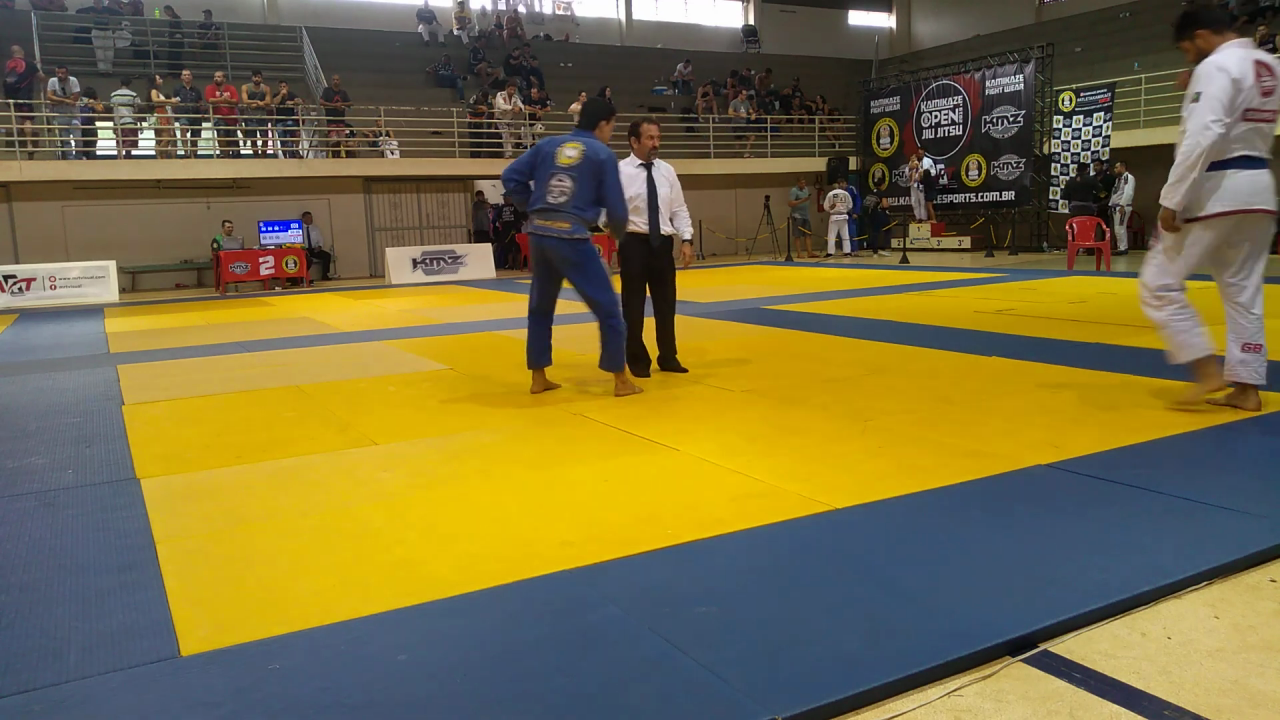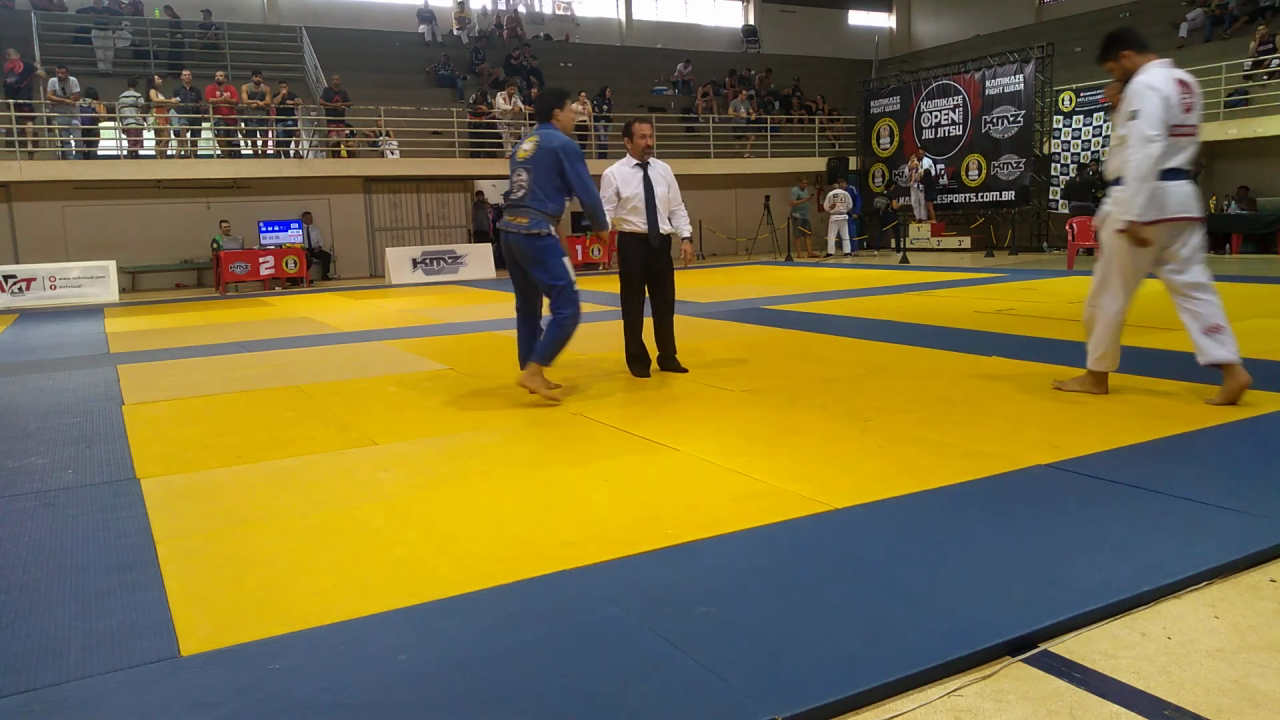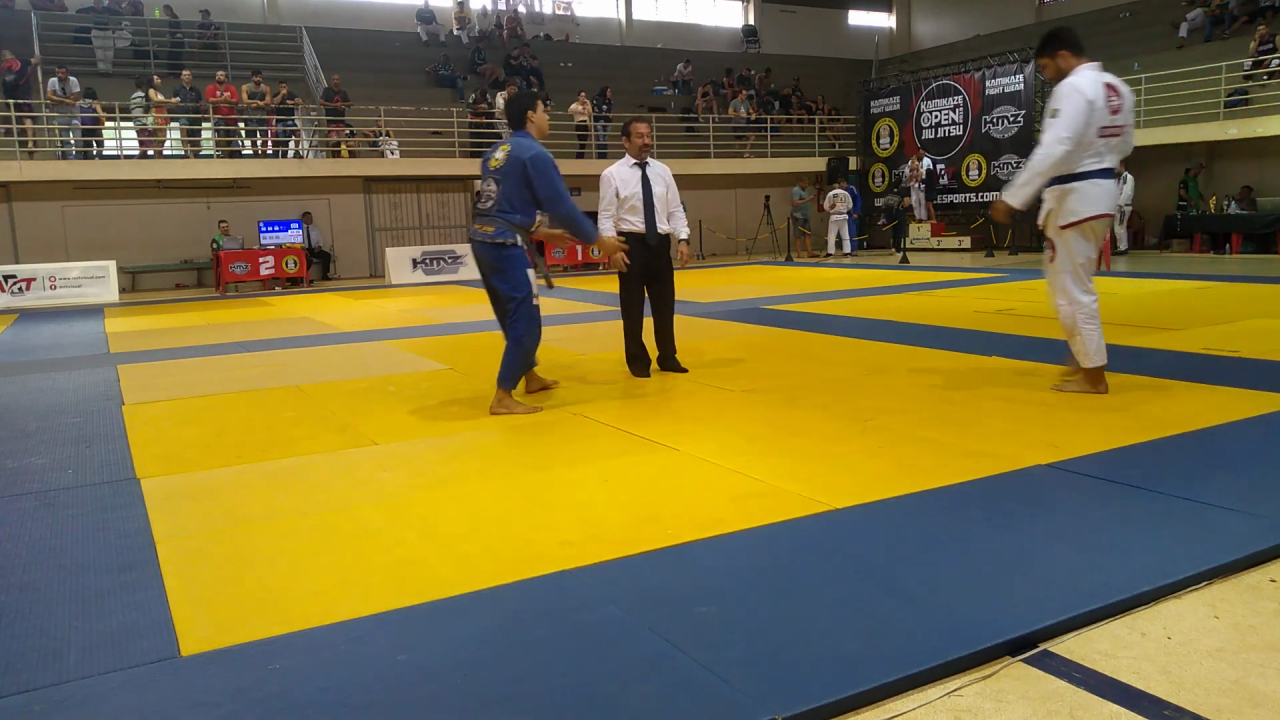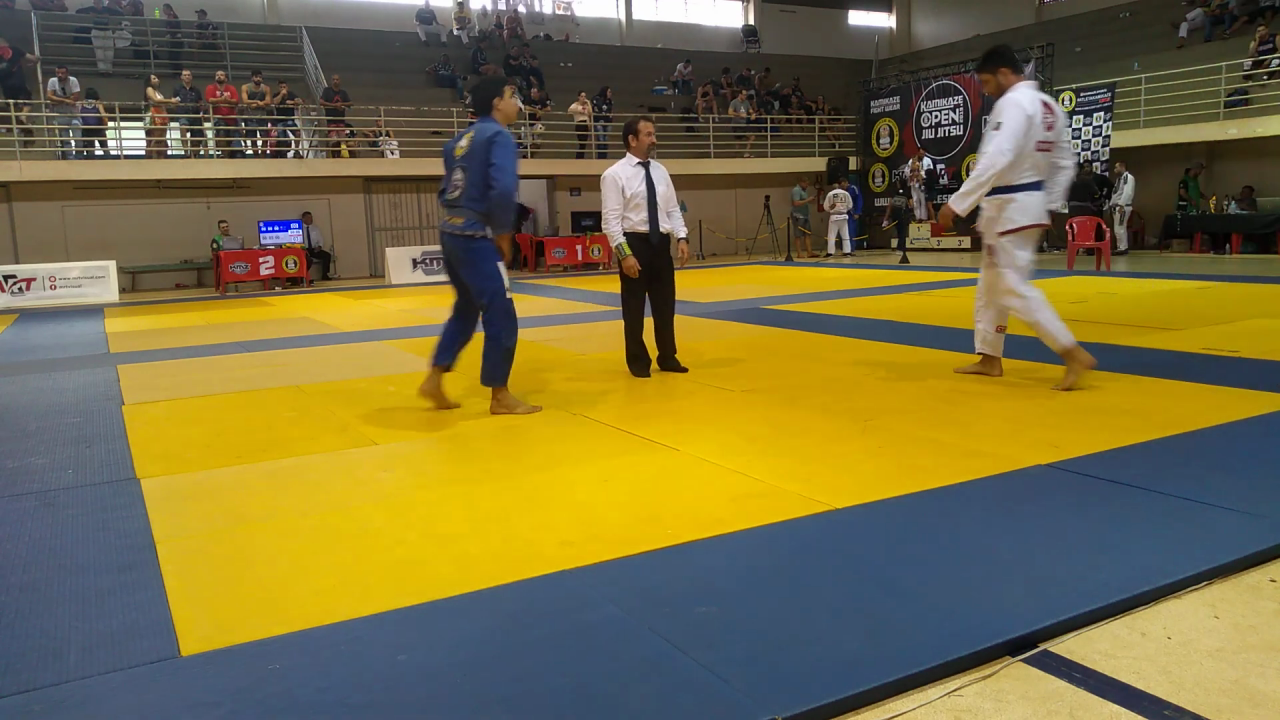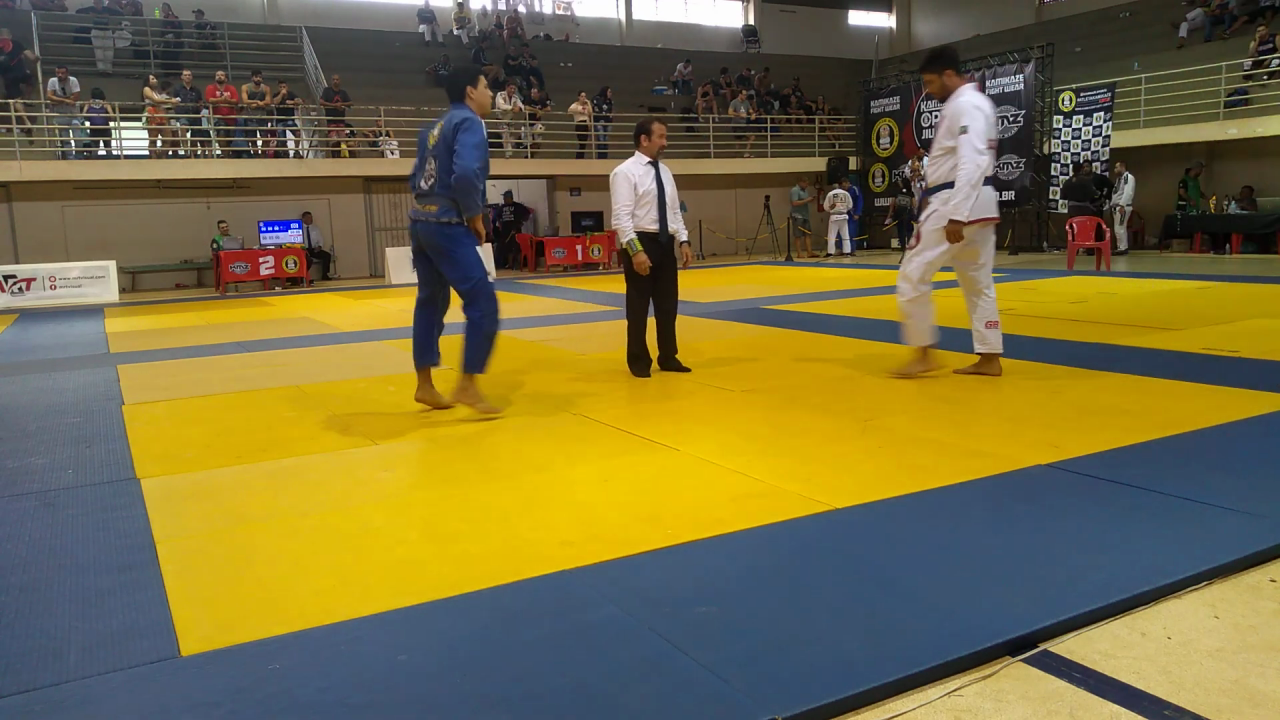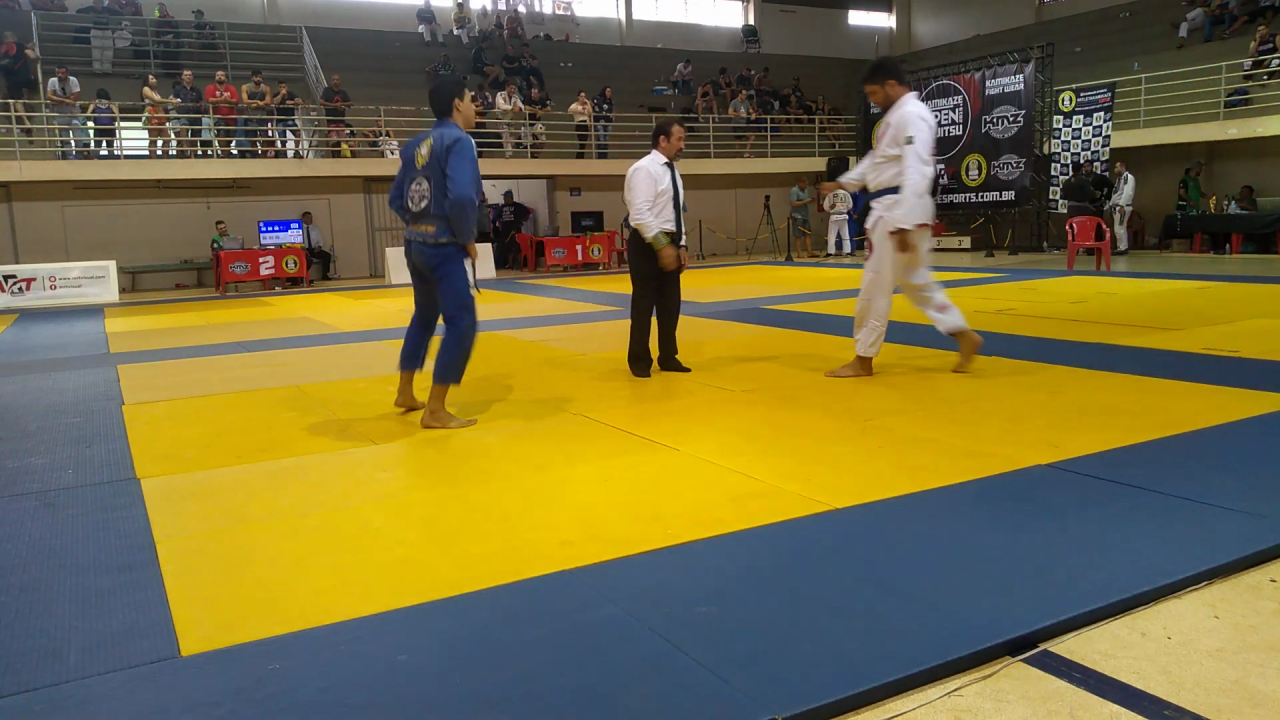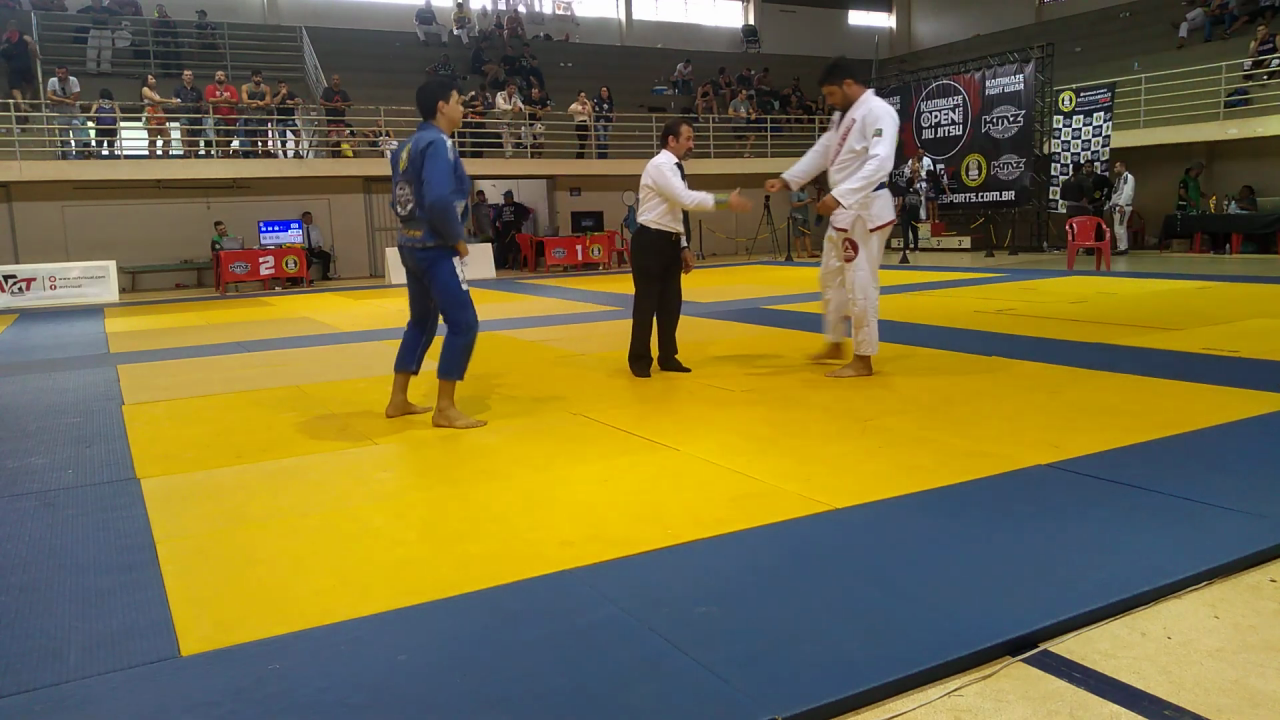
dt=0.3s
person 1, frame 1
left shoulder: (1215, 66)
left elbow: (1202, 137)
left wrist: (1171, 198)
left hip: (1213, 188)
left knee: (1160, 283)
right knee: (1244, 290)
left ankle: (1207, 367)
right ankle: (1247, 386)
person 1, frame 2
left shoulder: (1144, 86)
right shoulder: (1186, 83)
left elbow: (1145, 151)
left wrist: (1132, 214)
right wrist: (1126, 113)
left hip: (1141, 200)
right hip: (1182, 194)
left knee: (1109, 292)
right knee: (1192, 286)
left ankle: (1097, 375)
right ankle: (1232, 368)
person 1, frame 3
left shoulder: (1072, 88)
right shoulder: (1118, 88)
left elbow: (1053, 150)
right elbow: (1122, 144)
left wrist: (1011, 197)
left hip: (1074, 196)
right hip: (1101, 190)
left knee: (1074, 287)
right knee: (1066, 279)
left ankle: (1094, 374)
right ankle: (1086, 357)
person 1, frame 4
left shoulder: (1012, 103)
right shoulder: (1049, 106)
left elbow: (995, 161)
right elbow: (1064, 163)
left wrist: (957, 204)
right wrist: (1049, 204)
left hip: (1009, 205)
right hip: (1030, 201)
left knee: (1015, 289)
right knee: (991, 285)
left ankle: (1074, 355)
right ankle: (989, 357)
person 1, frame 5
left shoulder: (965, 105)
right shoulder: (970, 103)
left elbow: (973, 163)
left wrist: (957, 215)
right wrist: (939, 186)
left hip: (958, 204)
right hip: (977, 202)
left knee: (914, 277)
right knee: (977, 284)
left ankle: (924, 352)
right ankle: (989, 358)
person 1, frame 6
left shoulder: (911, 115)
right shoulder: (899, 114)
left elbow: (917, 172)
right elbow: (877, 158)
left wrist: (905, 224)
right wrist: (844, 182)
left hip: (897, 210)
right hip: (896, 210)
left knee: (875, 287)
right knee: (917, 282)
left ankle: (863, 360)
right ankle: (964, 337)
person 1, frame 7
left shoulder: (878, 111)
right shoulder: (844, 114)
left elbow: (881, 162)
right elbow: (820, 152)
left wrist: (840, 196)
right wrist: (786, 180)
left hip: (865, 210)
right hip: (844, 211)
left knee: (860, 285)
right knee: (832, 277)
left ankle: (863, 360)
right ankle: (835, 343)
person 2, frame 1
left shoulder: (546, 146)
right shoulder: (603, 155)
left elbow: (511, 177)
right elbow: (617, 212)
right wrist: (619, 229)
left hip: (538, 234)
right hip: (572, 238)
left knee: (541, 307)
right knee: (608, 309)
left ankle: (538, 377)
right ankle: (621, 380)
person 2, frame 2
left shoulder: (524, 145)
right shoulder: (562, 144)
right elbow: (587, 193)
left wrist: (550, 226)
right wrist: (601, 227)
left hip: (510, 230)
right hip: (537, 234)
left knee: (528, 306)
right knee: (567, 308)
left ankle: (536, 375)
right ankle: (532, 371)
person 2, frame 3
left shoulder: (494, 152)
right shoulder: (534, 154)
right elbow: (561, 207)
left wrist: (536, 233)
right wrist: (598, 240)
left hip: (481, 240)
right hip: (504, 244)
left knee: (512, 316)
right knee: (526, 322)
left ankle: (530, 377)
right ankle: (503, 397)
person 2, frame 4
left shoulder: (462, 139)
right shoulder: (499, 136)
right elbow: (503, 191)
right wrist: (503, 233)
left hip: (451, 232)
right hip: (474, 237)
left knee: (467, 308)
right knee: (500, 316)
left ankle: (433, 384)
right ankle: (499, 397)
person 2, frame 5
left shoulder: (436, 126)
right shoulder: (470, 123)
left elbow: (420, 178)
right elbow: (465, 174)
right wrist: (474, 215)
left hip: (421, 221)
right hip: (449, 226)
left knee: (432, 301)
right knee: (482, 302)
left ankle: (425, 386)
right ankle: (467, 386)
person 2, frame 6
left shoulder: (416, 143)
right shoulder: (459, 141)
left elbow: (396, 197)
right elbow: (462, 197)
right wrist: (468, 237)
left hip: (415, 241)
right hip: (443, 244)
left knee: (426, 316)
right knee: (461, 324)
left ankle: (405, 392)
right ankle: (435, 409)
person 2, frame 7
left shoulder: (409, 146)
right shoulder: (437, 144)
left elbow: (401, 200)
right elbow: (438, 201)
right wrist: (457, 238)
left hip: (411, 244)
right hip: (434, 247)
left knee: (422, 320)
right knee: (462, 322)
left ankle: (398, 400)
right ankle: (445, 408)
person 3, frame 1
left shoulder: (667, 171)
right shoulder: (619, 173)
left elbow: (679, 209)
left wrist: (686, 239)
left hip: (662, 243)
right hip: (634, 243)
left knee: (666, 302)
right knee: (634, 304)
left ankle: (668, 357)
right ankle: (638, 359)
person 3, frame 2
left shoulder: (664, 170)
right shoulder: (614, 174)
left elbow: (677, 209)
right elbow: (605, 211)
left wrist: (685, 237)
left hip: (660, 242)
right hip: (632, 243)
left knee: (665, 302)
right knee: (633, 305)
left ankle: (668, 356)
right ankle: (637, 359)
person 3, frame 3
left shoulder: (662, 171)
right shoulder: (613, 175)
left elbow: (675, 210)
right elbow: (606, 216)
left wrist: (682, 239)
left hip: (660, 243)
right hip: (631, 245)
left knee: (664, 303)
right knee: (633, 306)
left ankle: (668, 357)
right ankle: (638, 360)
person 3, frame 4
left shoulder: (660, 171)
right shoulder: (615, 174)
left elbow: (672, 210)
right elbow: (611, 219)
left wrist: (681, 238)
right wrist: (624, 253)
left hip: (660, 243)
right hip: (634, 244)
left knee: (665, 303)
right knee: (634, 306)
left ankle: (667, 357)
right ankle: (638, 361)
person 3, frame 5
left shoulder: (664, 172)
right shoulder: (625, 172)
left elbow: (674, 211)
right elbow: (621, 217)
left wrist: (683, 241)
right wrist: (635, 251)
left hip: (664, 243)
right hip: (639, 244)
left knee: (668, 303)
right knee: (638, 304)
left ankle: (668, 357)
right ankle: (638, 360)
person 3, frame 6
left shoulder: (673, 172)
right shoulder: (644, 169)
right elbow: (641, 214)
left wrist: (680, 245)
right wrist: (662, 245)
left hip: (668, 244)
right hip: (647, 244)
left knee: (671, 303)
right knee: (644, 303)
left ankle: (668, 357)
right ankle: (640, 360)
person 3, frame 7
left shoulder: (674, 168)
right shoulder: (659, 166)
right elbow: (685, 199)
left wrist: (684, 246)
right wrist: (725, 201)
left hip: (669, 243)
right hip: (651, 242)
left knee: (671, 302)
right knee: (647, 302)
left ankle: (667, 357)
right ankle: (639, 359)
